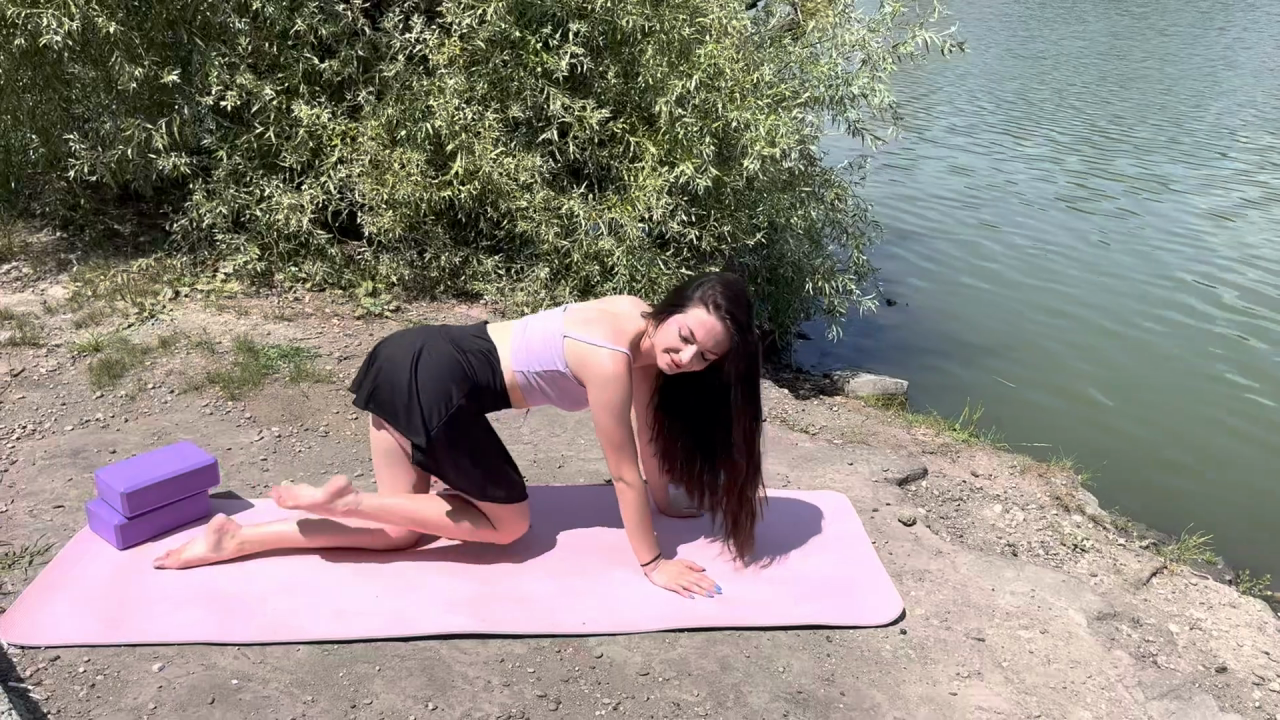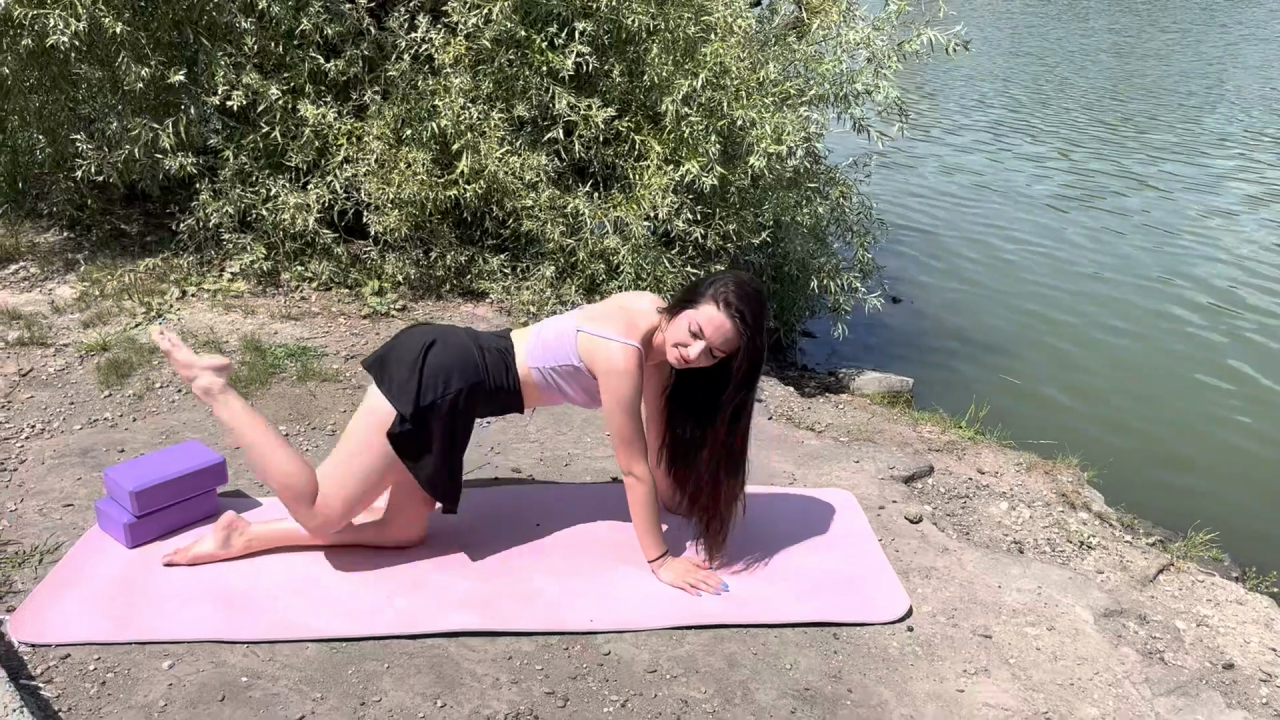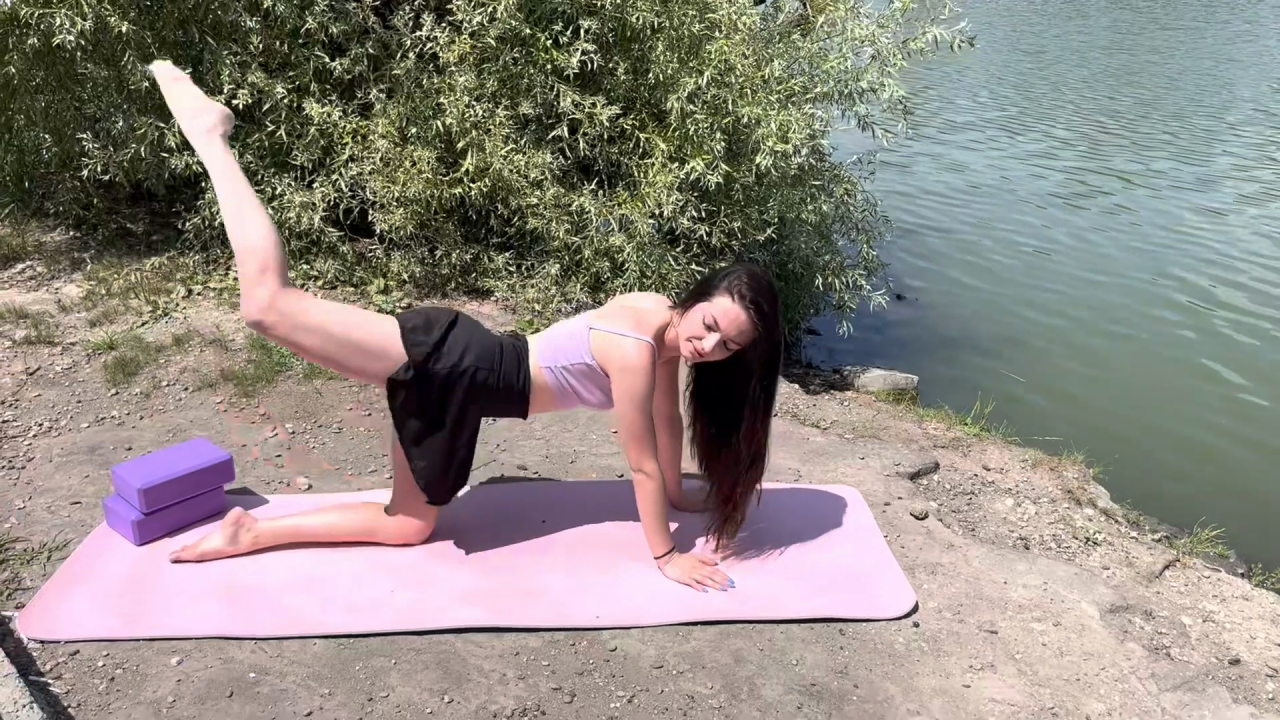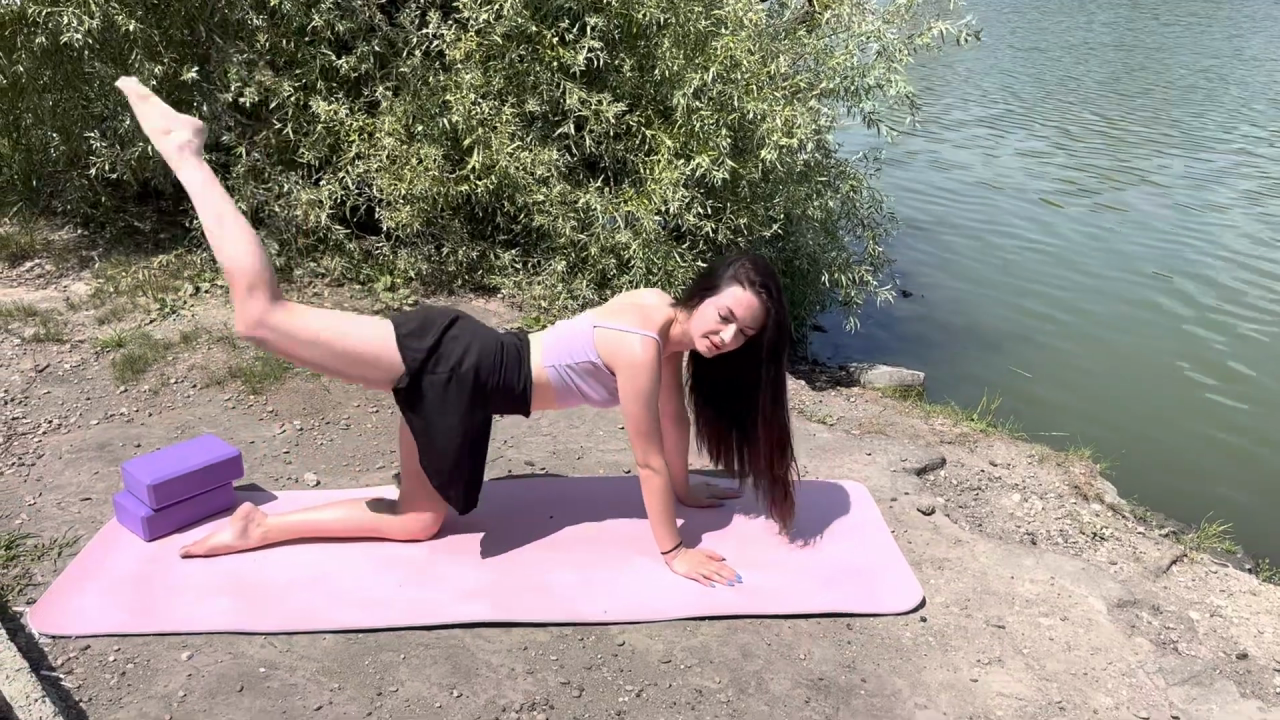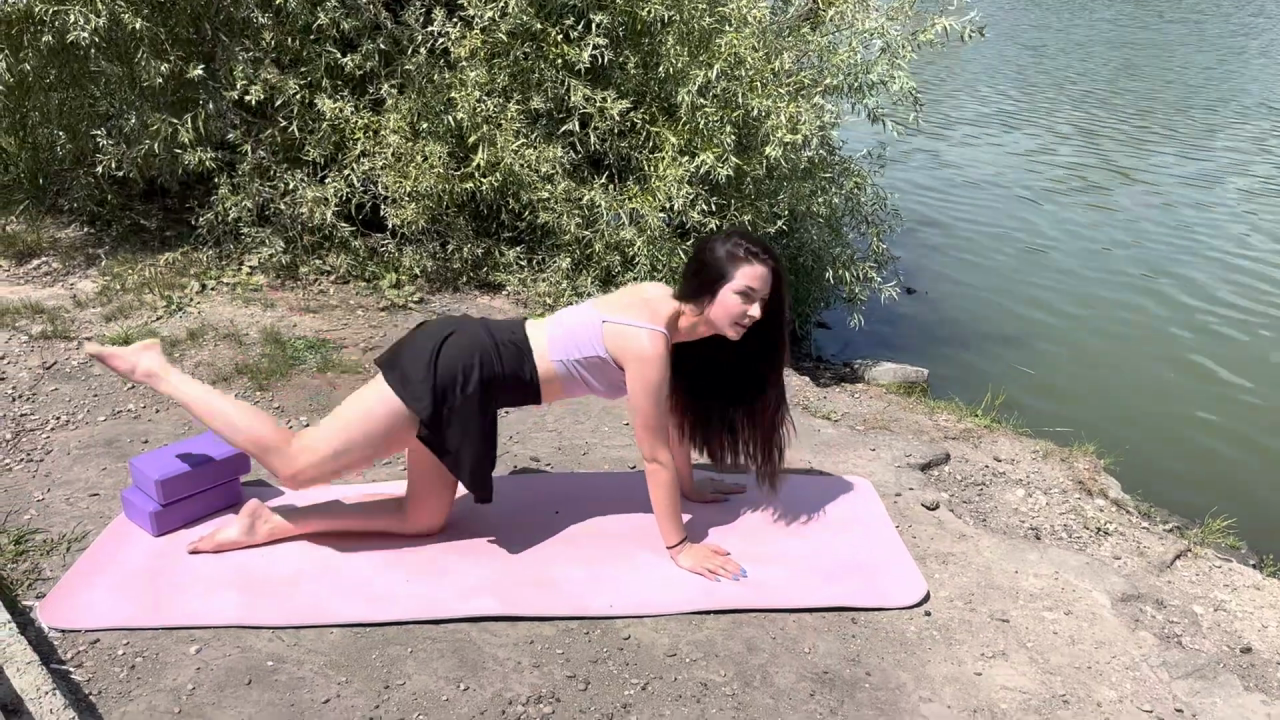
dt=0.3s
person 1, frame 1
left shoulder: (639, 318)
right shoulder: (611, 358)
left elbow: (648, 426)
right elbow: (625, 470)
left wrist: (663, 499)
right wrist: (652, 561)
left hip: (420, 359)
right hip: (433, 383)
left knee: (401, 528)
right knee: (509, 523)
left ankle: (235, 536)
right ankle: (342, 500)
person 1, frame 2
left shoulder: (654, 317)
right shoulder: (622, 354)
left elbow: (660, 427)
right elbow: (635, 468)
left wrist: (671, 499)
right wrist: (659, 558)
left hip: (446, 362)
right hip: (439, 376)
left knee: (401, 528)
right knee: (320, 512)
left ankle: (242, 534)
right ankle: (214, 386)
person 1, frame 3
left shoulder: (656, 310)
right shoulder: (636, 349)
left elbow: (666, 434)
right elbow: (643, 467)
left wrist: (671, 505)
right wrist: (665, 557)
left hip: (456, 388)
right hip: (449, 366)
left knee: (410, 526)
right knee: (268, 304)
left ankle: (252, 529)
right ankle: (211, 133)
person 1, frame 4
left shoulder: (660, 313)
right shoulder: (642, 346)
left elbow: (674, 424)
right elbow: (648, 463)
left wrist: (685, 491)
right wrist: (672, 551)
left hip: (465, 377)
right hip: (450, 364)
left knee: (418, 523)
right knee: (260, 314)
left ankle: (258, 526)
right ankle: (184, 150)
person 1, frame 5
left shoulder: (664, 304)
right shoulder: (649, 342)
left elbow: (674, 412)
right elbow: (655, 453)
left wrist: (687, 485)
right wrist: (677, 543)
left hip: (464, 355)
right hip: (456, 370)
left knee: (423, 515)
right knee: (294, 459)
left ankle: (262, 524)
right ankle: (154, 369)
